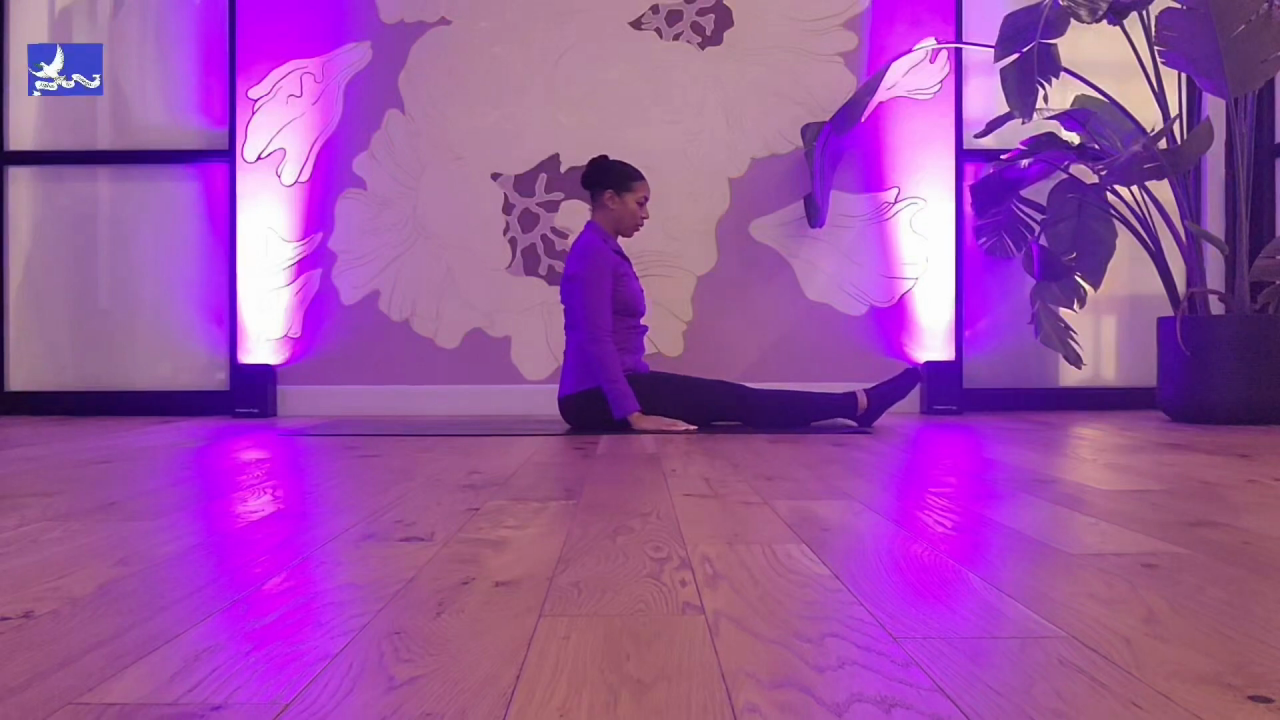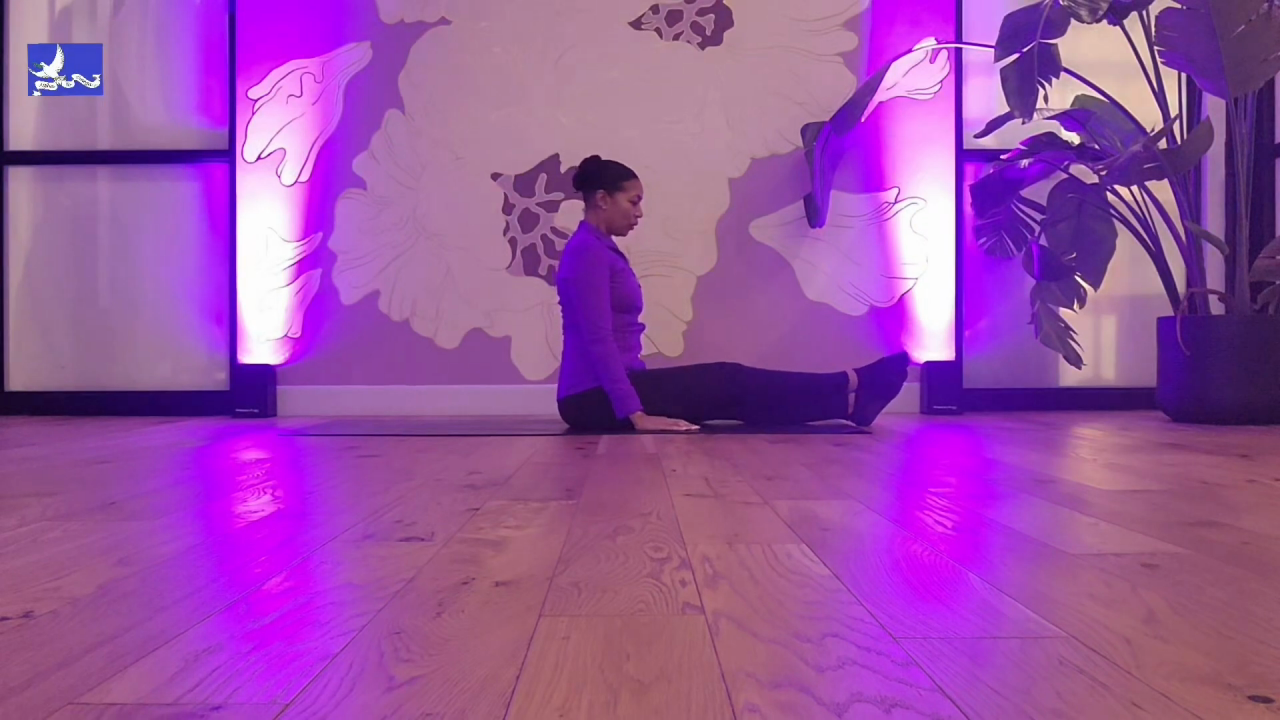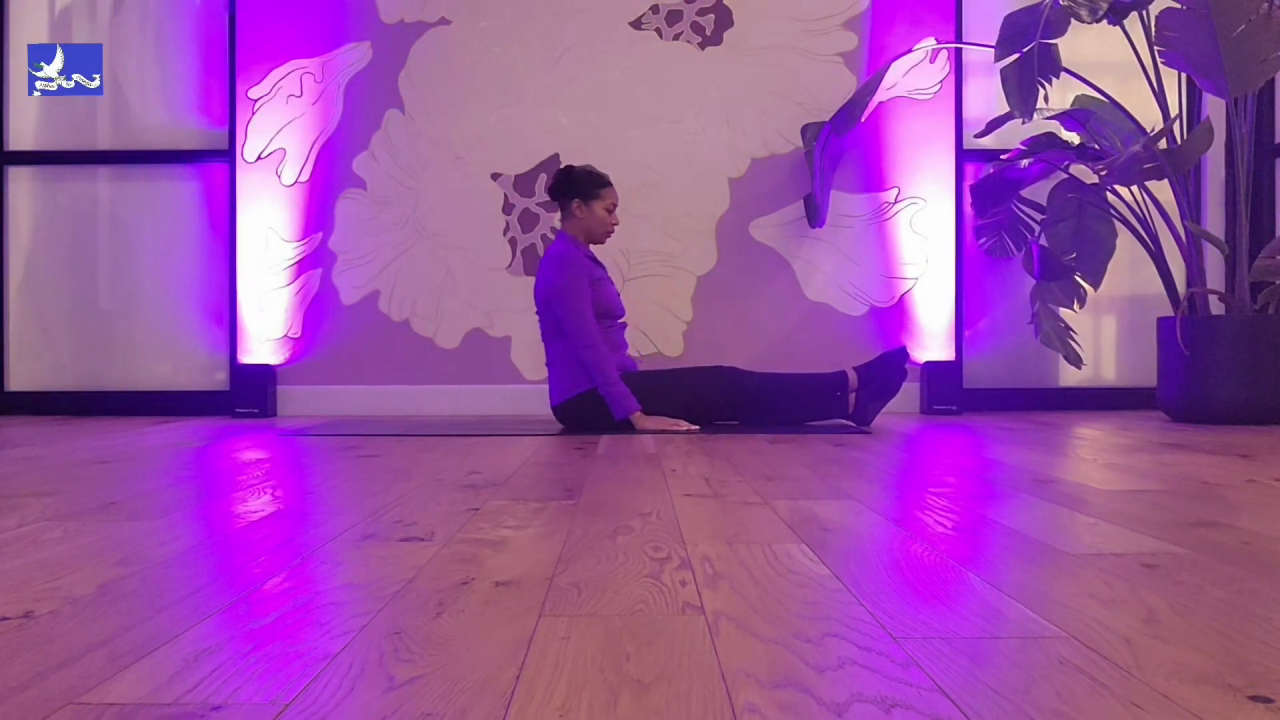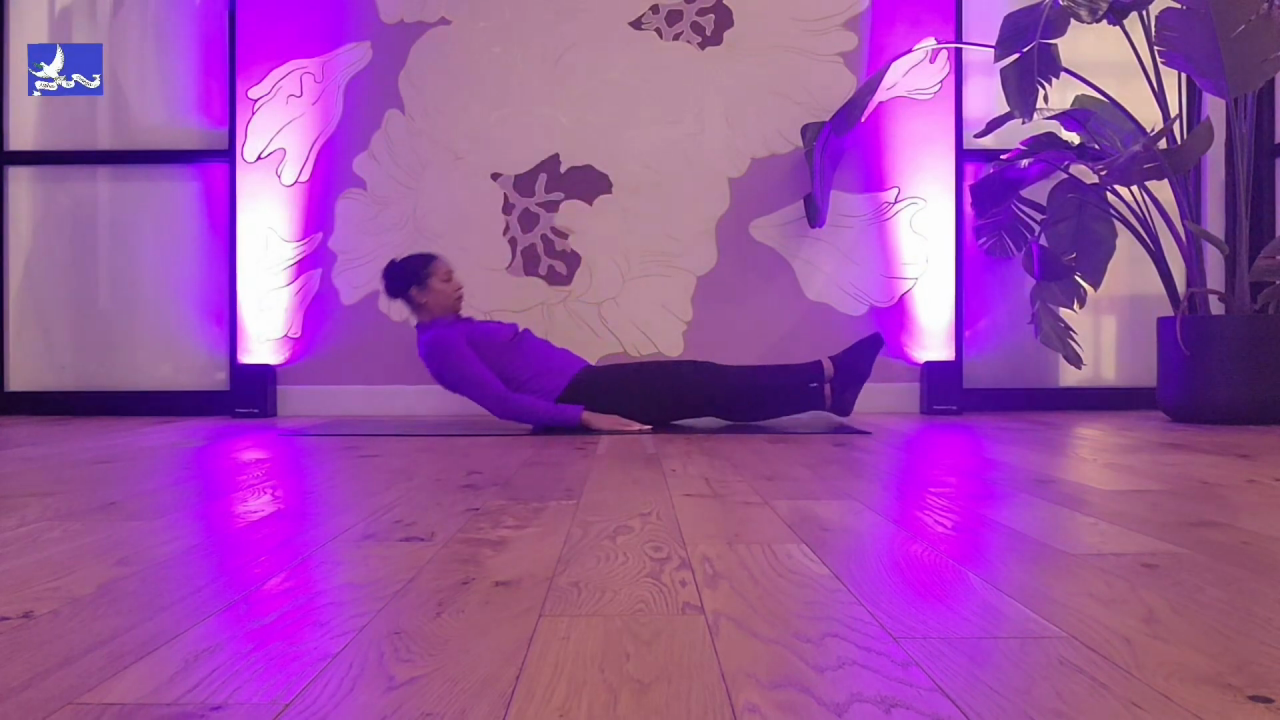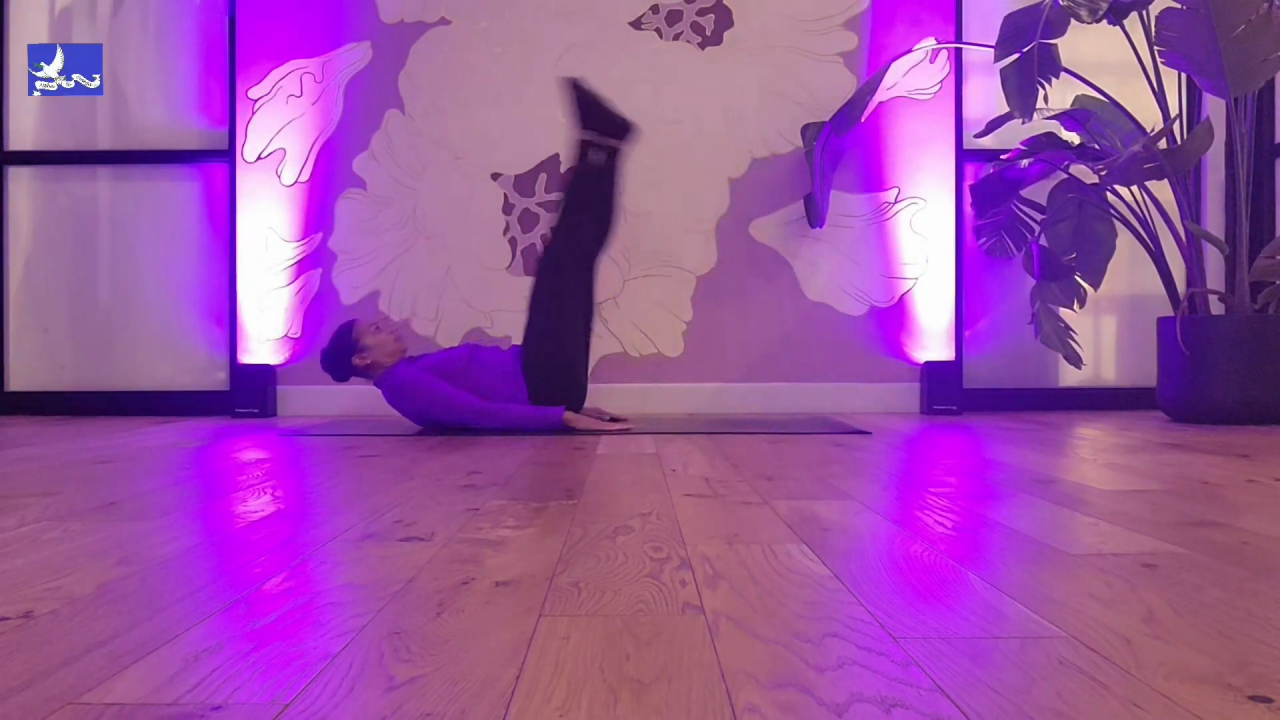
dt=1s
person 1, frame 1
left shoulder: (605, 251)
right shoulder: (592, 253)
right elbow: (596, 341)
left wrist: (641, 401)
right wrist: (634, 415)
left hip: (608, 393)
right hip: (596, 400)
left knee: (729, 398)
right knee: (731, 399)
left ankle: (855, 405)
right ankle: (859, 403)
person 1, frame 2
left shoulder: (599, 250)
right shoulder: (587, 251)
right elbow: (598, 340)
left wrist: (644, 401)
right wrist: (636, 414)
left hip: (605, 394)
right hip: (595, 399)
left knee: (729, 393)
right knee: (726, 380)
left ankle: (849, 403)
right ankle: (851, 385)
person 1, frame 3
left shoulder: (576, 258)
right shoulder: (565, 261)
right elbow: (587, 346)
left wrist: (636, 401)
right wrist: (635, 415)
left hip: (599, 394)
right hip: (589, 402)
left knee: (724, 388)
right knee: (723, 385)
left ankle: (848, 397)
right ankle: (848, 386)
person 1, frame 4
left shoulder: (456, 330)
right shoulder: (440, 341)
right elbow: (499, 401)
left wrist: (588, 405)
right wrist: (585, 415)
left hip: (579, 385)
right hip: (568, 399)
left knee: (697, 382)
right knee: (699, 386)
left ankle: (823, 379)
right ankle: (824, 385)
person 1, frame 5
left shoulder: (409, 368)
right shoulder: (403, 384)
right elbow: (481, 413)
right wrist: (567, 417)
left hip: (546, 386)
right hip: (545, 388)
left knee: (565, 267)
right knee: (562, 268)
